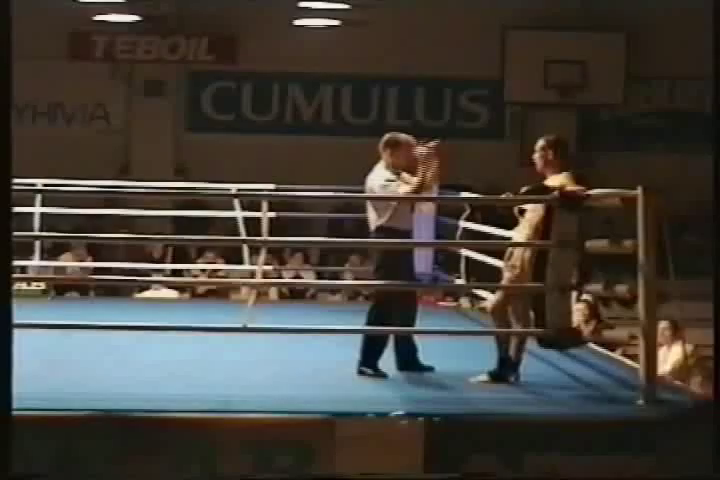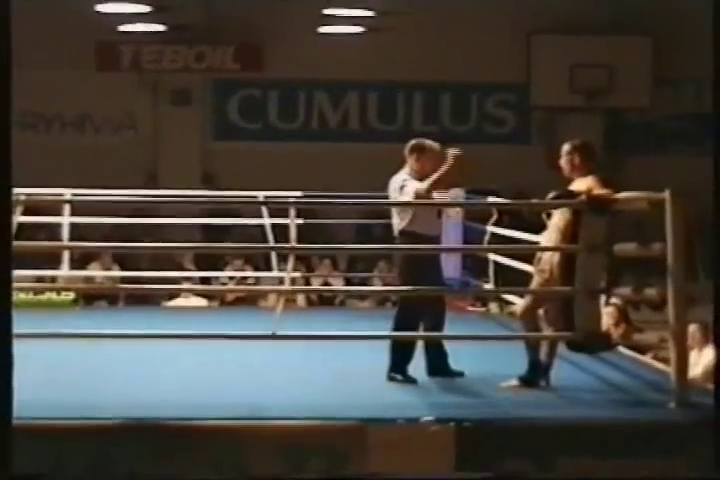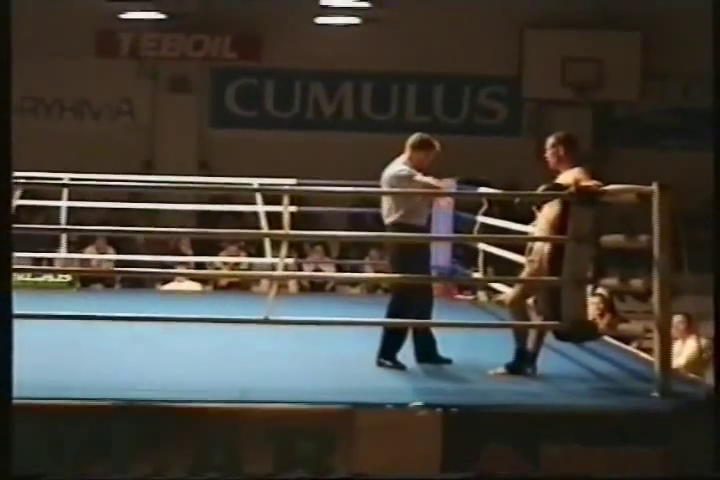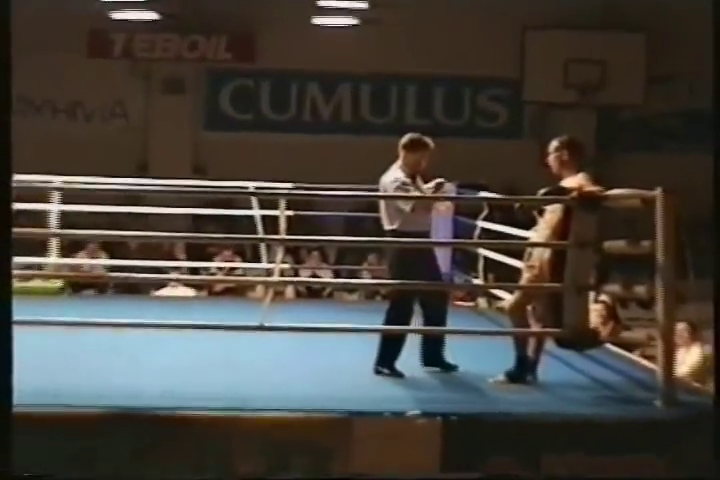
dt=0.7s
person 1, frame 1
left shoulder: (563, 180)
right shoulder: (548, 184)
left elbow: (581, 193)
right wrist: (518, 209)
left hip: (531, 254)
right hip: (521, 252)
left knee: (497, 306)
right knee: (519, 311)
left ankle: (506, 366)
right ankle: (508, 367)
person 1, frame 2
left shoulder: (590, 184)
right shoulder: (574, 187)
left elbow: (608, 196)
right wrist: (546, 211)
left hip: (560, 258)
right hip: (550, 257)
left knee: (526, 310)
right knee: (552, 316)
left ankle: (537, 370)
right ankle: (539, 371)
person 1, frame 3
left shoulder: (576, 175)
right shoulder: (561, 180)
left elbow: (597, 186)
left hip: (549, 251)
right hip: (541, 246)
right ankle: (525, 360)
person 1, frame 4
left shoulder: (581, 181)
right shoulder: (566, 184)
left elbow: (599, 194)
left hip: (550, 257)
right hip: (540, 255)
left knee: (515, 306)
right knee: (539, 311)
left ankle: (524, 367)
right ankle: (525, 367)
person 2, frame 1
left shoulder: (399, 175)
right shoulder: (379, 178)
left elbow: (427, 185)
right elbow: (409, 194)
left wrist: (431, 163)
right wrist: (424, 166)
left hip: (401, 240)
right hip: (388, 240)
left knee: (406, 301)
right knee: (385, 302)
left ankle: (407, 357)
right ankle: (367, 362)
person 2, frame 2
left shoulder: (421, 182)
right shoulder: (401, 182)
right elbow: (423, 192)
right wrist: (447, 167)
left hip: (429, 245)
right hip: (413, 246)
left knee: (434, 306)
right knee: (410, 308)
left ankle: (437, 363)
right ankle: (397, 368)
person 2, frame 3
left shoulder: (409, 174)
right shoulder: (397, 173)
left elbow: (425, 197)
right elbow: (436, 187)
left wrist: (430, 186)
right wrist: (433, 184)
left hip: (416, 236)
left knee: (422, 295)
right knee: (404, 295)
left ankle: (425, 350)
right ankle: (386, 353)
person 2, frame 4
left shoulder: (414, 178)
right shoulder: (393, 180)
left elbow: (424, 205)
right elbow: (419, 205)
left wrist: (431, 191)
right wrist: (432, 191)
left hip: (421, 242)
right hip: (404, 244)
left knee: (436, 298)
right knee: (401, 305)
left ankle: (433, 355)
right ankle: (384, 362)
